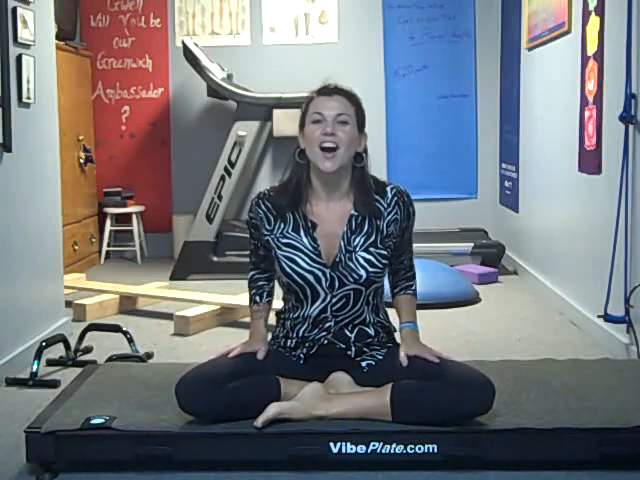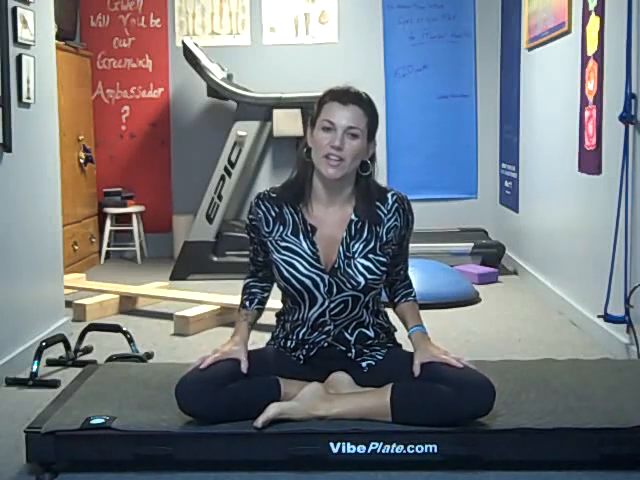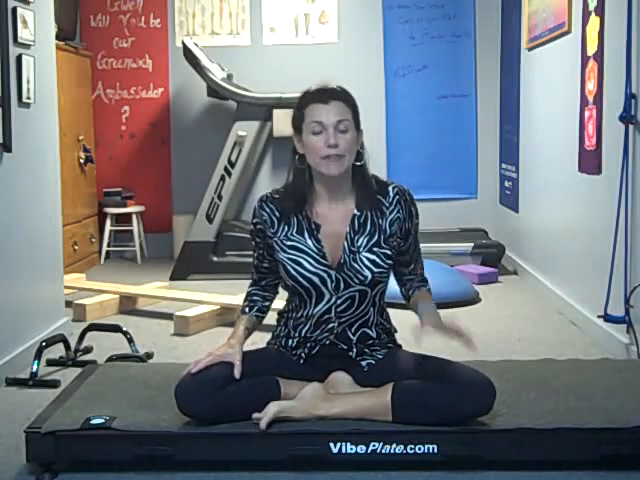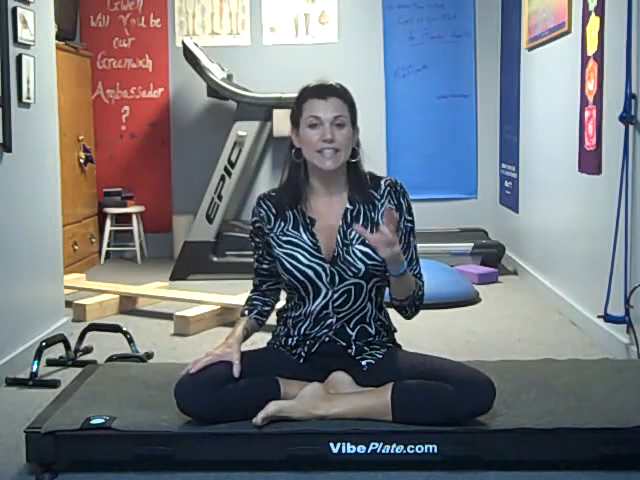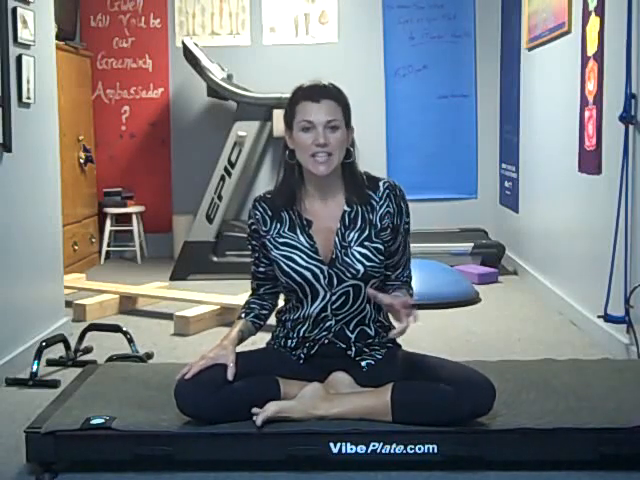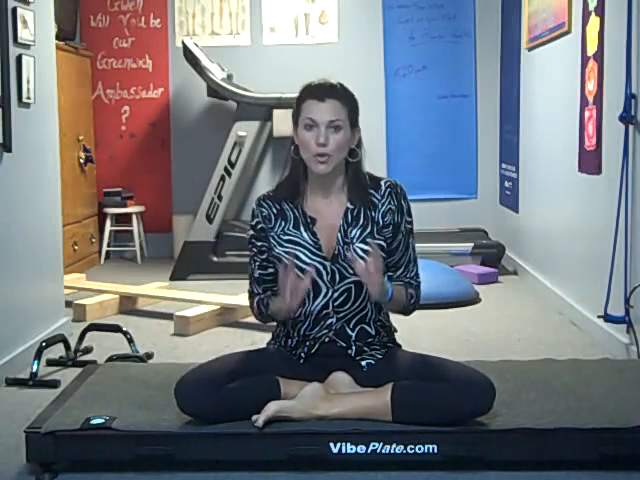
dt=0.7s
person 1, frame 1
left shoulder: (392, 204)
right shoulder: (268, 207)
left wrist: (409, 332)
right wrist: (257, 332)
left hip: (370, 354)
right hip: (294, 354)
left knee: (477, 392)
right knee: (192, 392)
left ankle: (318, 404)
right ankle: (340, 393)
person 1, frame 2
left shoulder: (392, 210)
right shoulder: (269, 208)
left wrist: (420, 338)
right wrist: (239, 337)
left hip: (370, 355)
right hip: (293, 355)
left knee: (477, 394)
right knee: (192, 393)
left ankle: (320, 405)
right ankle: (337, 391)
person 1, frame 3
left shoulder: (394, 202)
right shoulder: (273, 210)
left elbow: (413, 276)
left wrist: (428, 311)
right wrist: (236, 339)
left hip: (371, 355)
right hip: (295, 354)
left knee: (478, 392)
right knee: (191, 394)
left ankle: (318, 403)
right ankle: (339, 392)
person 1, frame 4
left shoulder: (387, 196)
right shoulder: (271, 208)
left elbow: (410, 306)
left wrist: (395, 262)
right wrist: (234, 339)
left hip: (371, 355)
right hip: (295, 354)
left knee: (477, 392)
right knee: (192, 393)
left ankle: (320, 405)
right ankle: (335, 390)
person 1, frame 5
left shoulder: (385, 198)
right shoulder: (267, 210)
left elbow: (398, 282)
left wrist: (398, 302)
right wrist: (230, 341)
left hip: (370, 355)
right hip: (294, 355)
left knee: (477, 394)
right knee: (192, 393)
left ankle: (317, 405)
right ankle: (336, 391)
person 1, frame 6
left shoulder: (387, 197)
right shoulder: (271, 207)
left elbow: (409, 300)
right elbow: (260, 307)
left wrist: (382, 288)
right wrist: (285, 303)
left hip: (371, 355)
right hip: (295, 355)
left knee: (476, 392)
right knee: (192, 392)
left ankle: (318, 405)
right ankle: (337, 390)
